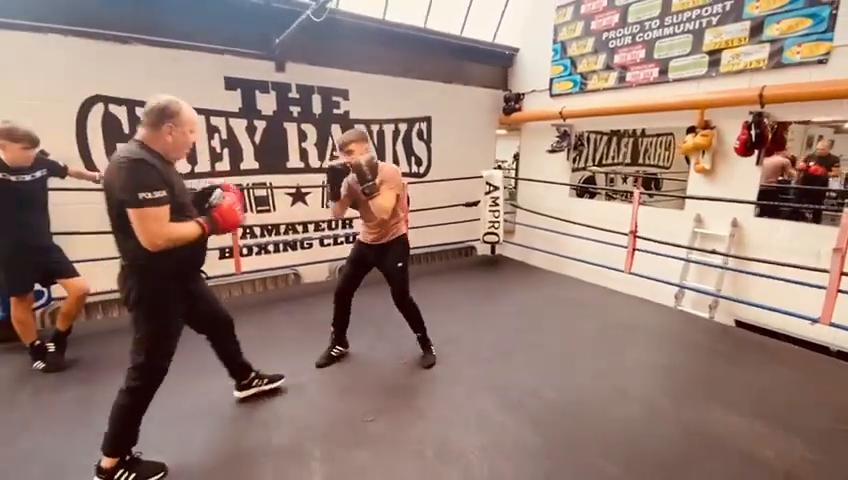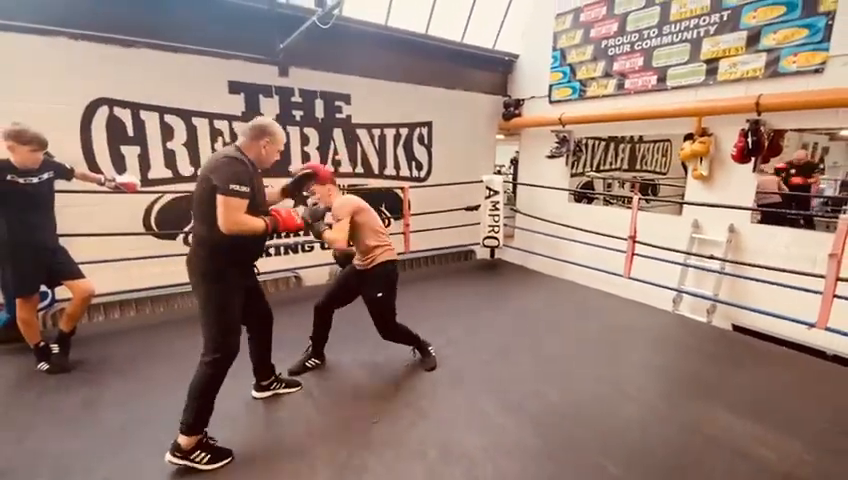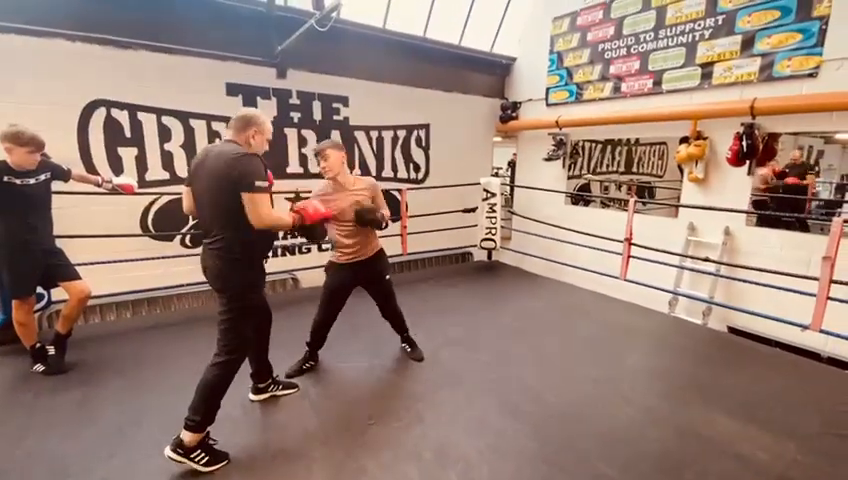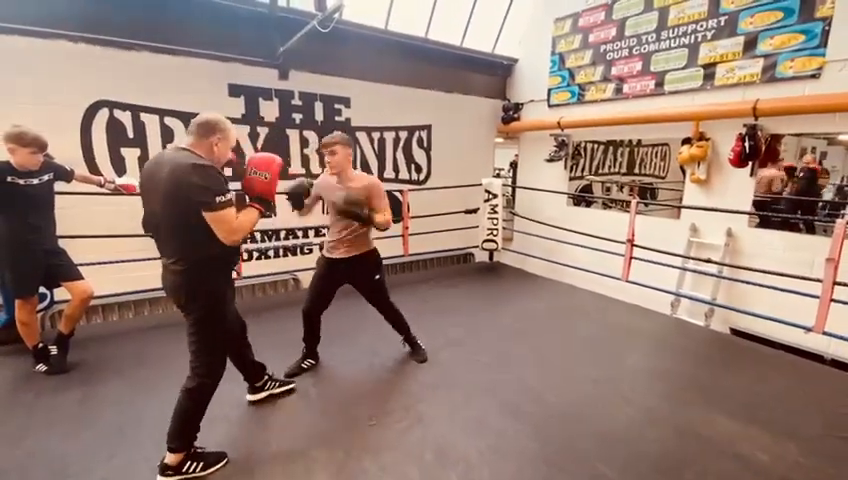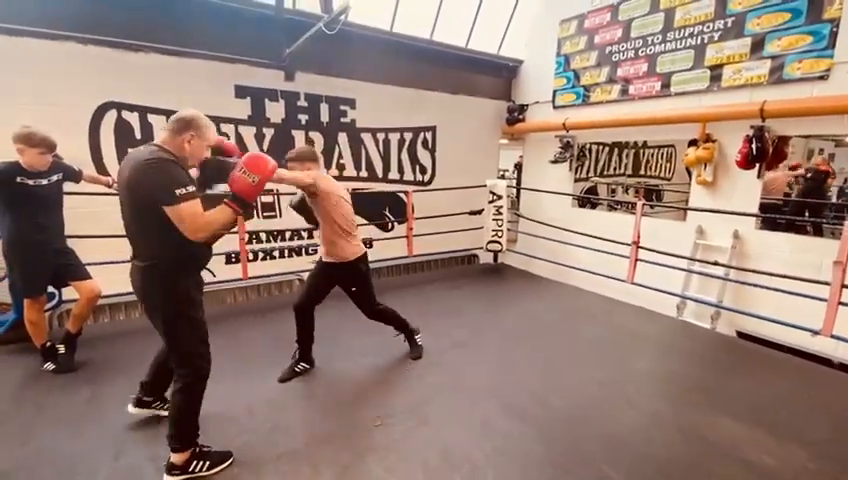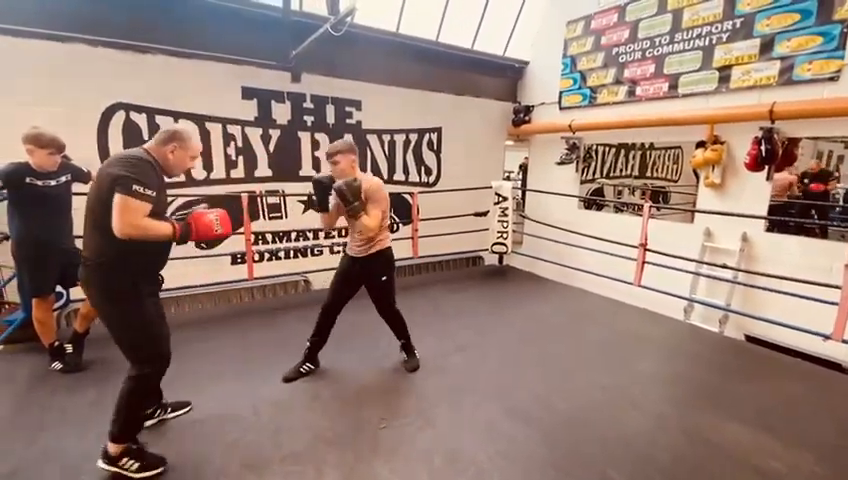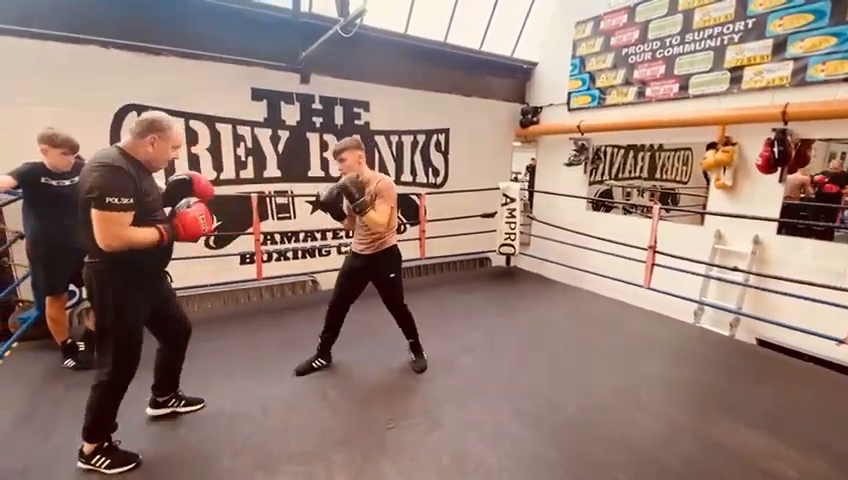
dt=0.4s
person 1, frame 1
left shoulder: (153, 160)
right shoulder: (136, 167)
right elbow: (155, 237)
left wrist: (203, 203)
right wrist: (210, 222)
left hip: (181, 276)
right hip: (154, 285)
left knee: (220, 325)
right knee: (148, 371)
left ankle: (246, 379)
person 1, frame 2
left shoulder: (244, 165)
right shoulder: (234, 167)
left elbow: (263, 199)
right elbow: (230, 223)
left wrist: (296, 184)
right wrist: (274, 222)
left hip: (236, 265)
right hip: (216, 270)
left knee: (261, 319)
right knee: (221, 350)
left ankle: (265, 380)
right ankle: (187, 441)
person 1, frame 3
left shoulder: (203, 157)
right shoulder: (245, 161)
left elbow: (190, 206)
right elbow: (262, 219)
right wrist: (302, 215)
left hip: (219, 255)
right hip: (238, 263)
left knee: (260, 318)
right knee: (232, 348)
left ankle: (263, 382)
right ankle: (189, 439)
person 1, frame 4
left shoulder: (157, 164)
right shoulder: (200, 173)
right elbow: (232, 233)
left wrist: (228, 184)
right wrist: (259, 202)
left hip: (184, 271)
right hip: (203, 280)
left knee: (233, 329)
right knee: (206, 369)
left ankle: (258, 382)
person 1, frame 5
left shoulder: (140, 159)
right shoulder: (163, 168)
right elbow: (198, 228)
right wrist: (241, 200)
left hip: (156, 271)
right hip: (169, 279)
left knee: (181, 340)
right knee: (192, 361)
left ankle: (149, 397)
person 1, frame 6
left shoulder: (137, 165)
right shoulder: (137, 167)
right elbow: (126, 226)
left wrist: (182, 225)
right wrist: (182, 229)
left hip: (128, 273)
right hip: (115, 278)
left knee: (148, 347)
right knee: (152, 355)
left ankle: (147, 407)
right ankle: (118, 449)
person 1, frame 7
left shoulder: (134, 166)
right shoulder: (111, 172)
right elbow: (110, 237)
left wrist: (174, 194)
right wrist: (170, 231)
left hip: (146, 275)
right hip: (116, 283)
left knee: (177, 330)
right knee: (120, 363)
left ankle: (164, 397)
right ankle: (93, 446)
person 2, frame 1
left shoulder: (41, 164)
left elbow: (71, 171)
left wrist: (99, 177)
left hip: (44, 245)
left knee: (80, 289)
right knee: (21, 301)
left ankle: (56, 342)
right ankle: (37, 351)
person 2, frame 2
left shoulder: (49, 166)
left elbow: (77, 173)
left wrist: (107, 181)
left hip: (50, 246)
left knee: (85, 290)
right knee: (26, 302)
left ankle: (60, 344)
right ankle: (42, 353)
person 2, frame 3
left shoulder: (46, 167)
left elbow: (74, 175)
left wrist: (104, 182)
left hip: (47, 247)
left knee: (81, 292)
right knee: (23, 304)
left ankle: (57, 345)
right ankle: (38, 355)
person 2, frame 4
left shoulder: (49, 168)
left elbow: (76, 175)
left wrist: (105, 182)
left hip: (49, 247)
left knee: (84, 292)
right knee: (26, 303)
left ankle: (60, 344)
right ankle: (41, 354)
person 2, frame 5
left shoulder: (58, 168)
left elbow: (84, 176)
left wrist: (111, 182)
left hip: (56, 246)
right hip: (23, 251)
left knee: (91, 291)
right knee: (35, 302)
left ankle: (67, 343)
right ankle: (48, 353)
person 2, frame 6
left shoulder: (67, 169)
left elbow: (93, 176)
left hip: (65, 247)
right hip: (32, 250)
right knee: (43, 301)
left ankle: (75, 342)
right ankle: (55, 352)
person 2, frame 7
left shoulder: (80, 169)
right shoulder: (32, 172)
left hip: (78, 246)
right hip: (46, 249)
right knee: (56, 300)
left ankle: (88, 341)
right ankle: (68, 350)
person 3, frame 1
left shoulder: (389, 172)
right shoulder: (351, 178)
left elbow: (383, 212)
right elbow: (337, 214)
left wrist: (368, 183)
right wrist: (334, 184)
left hip: (393, 242)
right hip: (365, 243)
left knee: (401, 297)
right knee: (342, 291)
left ankle: (426, 345)
right ankle: (338, 343)
person 3, frame 2
left shoulder: (344, 203)
right shoulder: (344, 206)
left elbow: (339, 243)
left wrist: (317, 225)
right wrist: (345, 255)
left hip: (381, 267)
right hip: (360, 267)
left knee: (386, 327)
right knee: (322, 307)
left ankle: (423, 347)
right ankle: (315, 354)
person 3, frame 3
left shoulder: (369, 185)
right shoulder: (320, 195)
left elbow: (384, 214)
left wrist: (378, 217)
left hip: (373, 258)
right hip: (342, 265)
left knee: (389, 308)
right knee: (324, 316)
left ankle: (407, 340)
right ankle: (310, 356)
person 3, frame 4
left shoulder: (369, 183)
right shoulder: (324, 181)
left elbow: (386, 222)
right elbow: (303, 211)
left wrist: (362, 214)
right wrist: (299, 198)
left hip: (362, 256)
right hip: (331, 258)
left knee: (384, 306)
right knee: (310, 309)
left ankle: (410, 340)
right ankle: (310, 354)
person 3, frame 5
left shoulder: (317, 181)
right shoulder: (317, 188)
left elbow: (281, 176)
right wrist: (309, 213)
left hip: (351, 261)
right hip: (328, 261)
left knee: (372, 308)
right knee: (302, 306)
left ankle: (410, 333)
right ankle: (303, 358)
person 3, frame 6
left shoulder: (374, 186)
right shoulder: (340, 185)
left elbow: (371, 230)
right elbow: (327, 225)
left wrist: (352, 204)
right wrist: (322, 197)
left hip: (377, 256)
right hip: (353, 256)
left knee: (387, 310)
right knee: (329, 307)
left ankle: (409, 350)
right ankle: (310, 358)
person 3, frame 7
left shoulder: (383, 184)
right shoulder: (348, 184)
left elbow: (380, 226)
left wrist: (358, 201)
right wrist: (337, 211)
left hip: (384, 255)
right hip: (357, 255)
left knee: (397, 306)
right knee: (337, 305)
left ankle: (417, 350)
right ankle: (323, 354)
